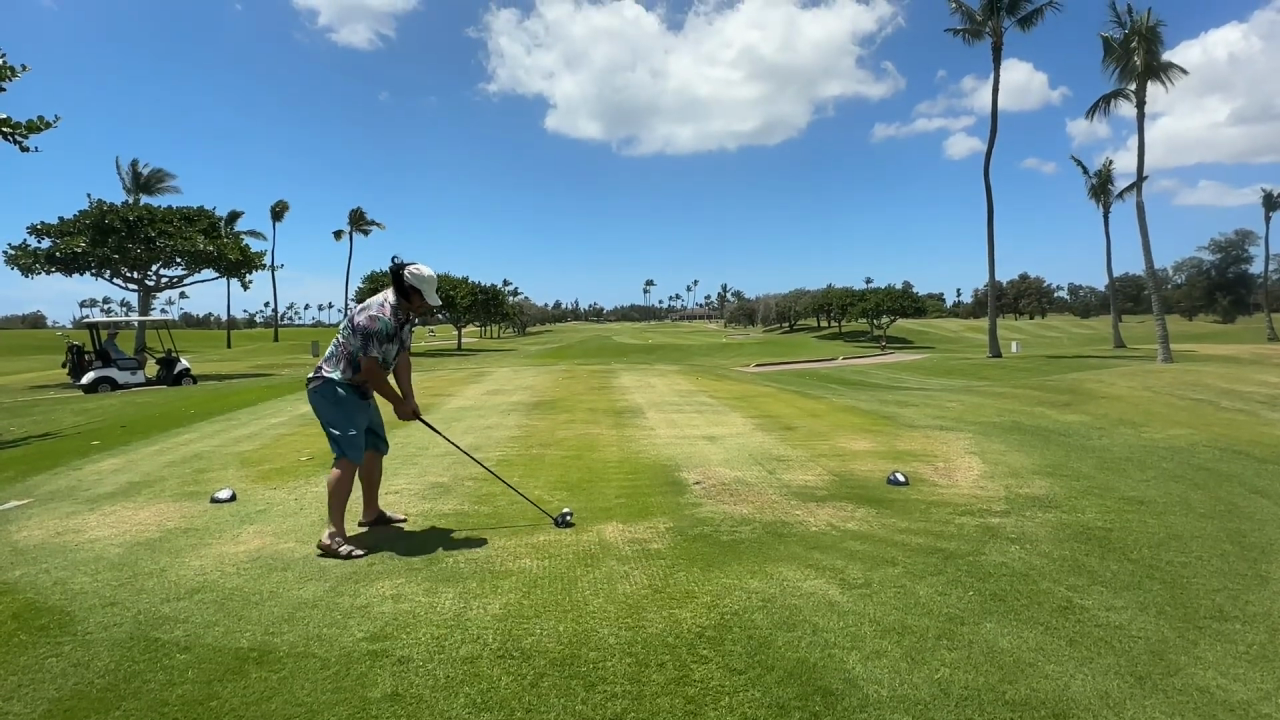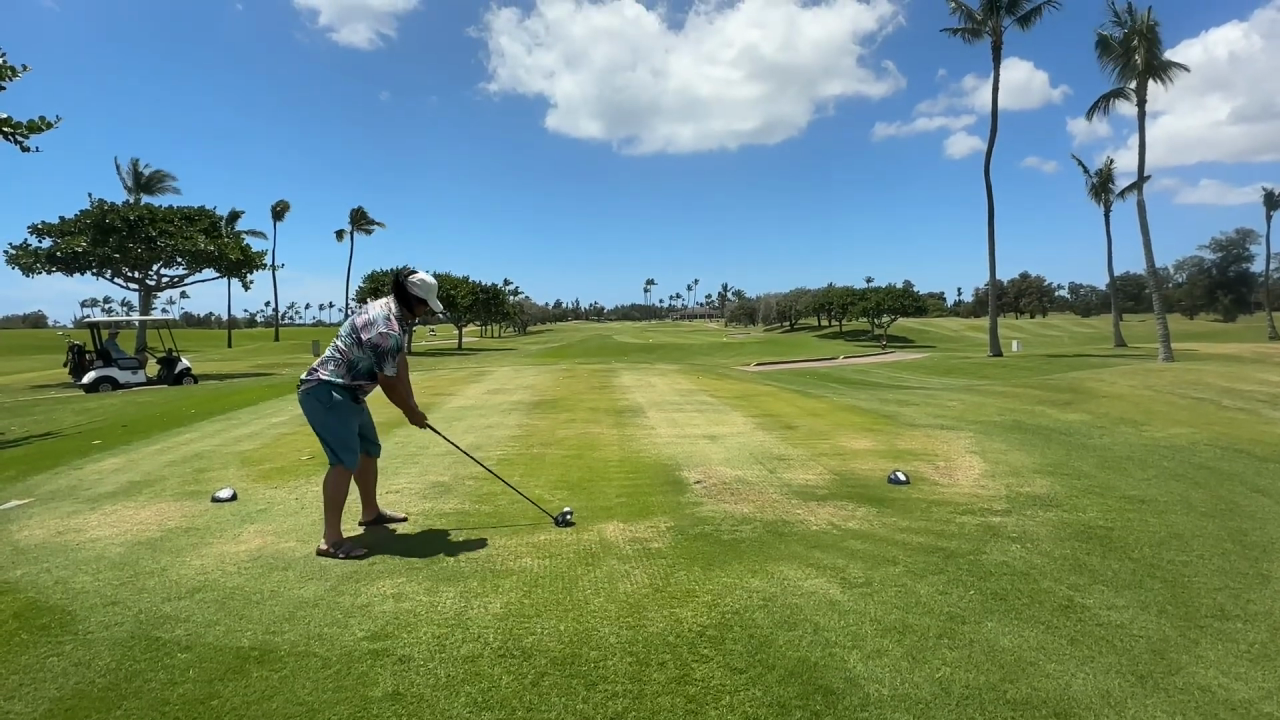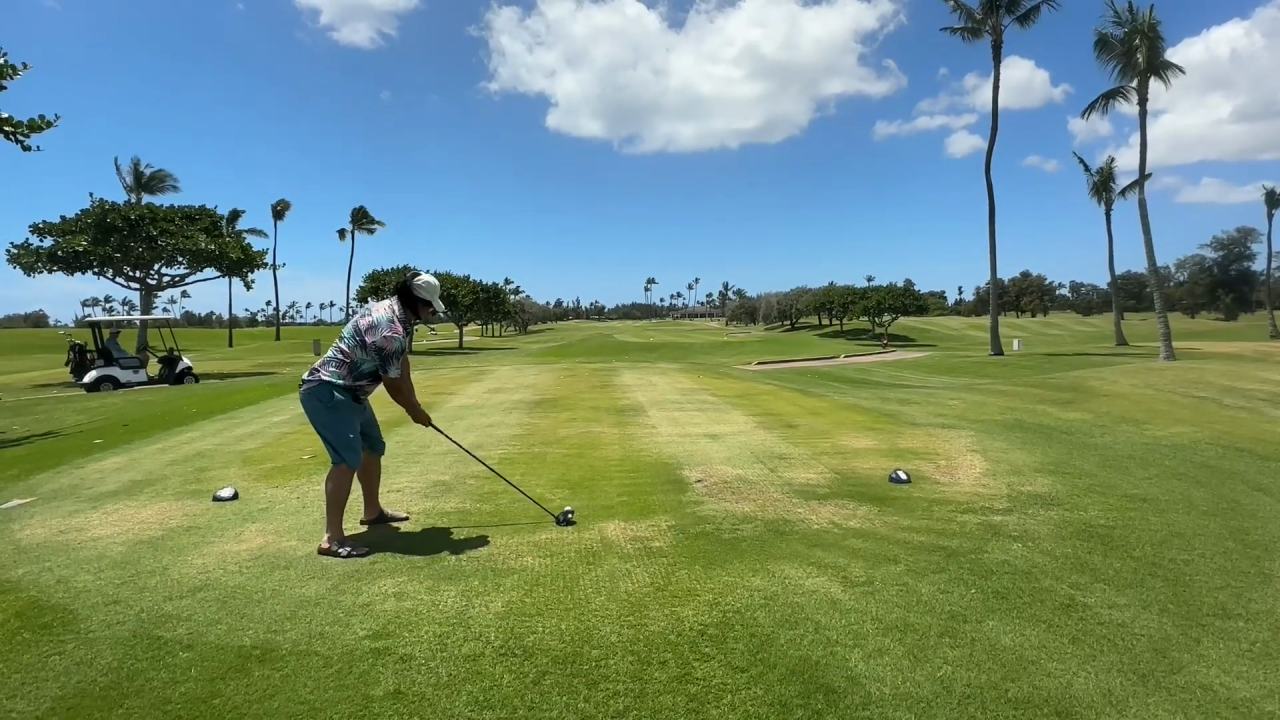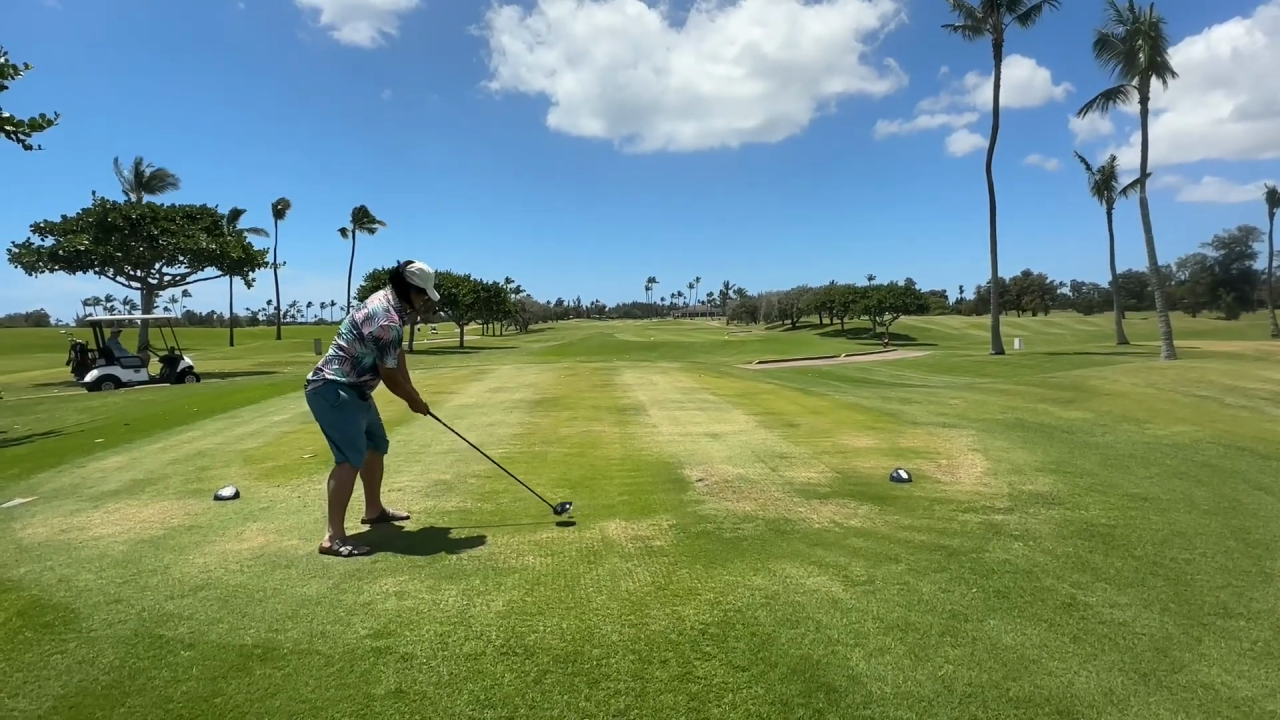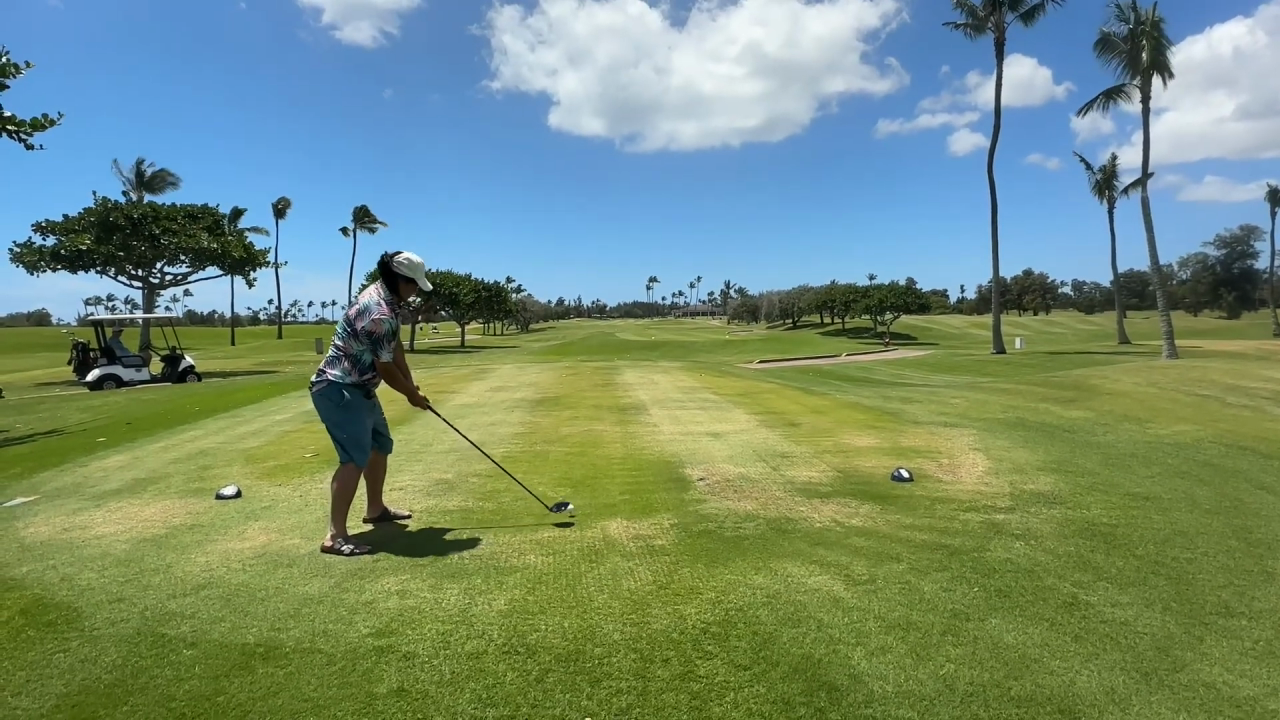
dt=0.3s
person 1, frame 1
left shoulder: (405, 314)
right shoulder: (378, 316)
left elbow: (401, 358)
right elbow: (371, 368)
left wrist: (409, 400)
right wrist: (398, 402)
left hip: (356, 389)
right hip: (333, 387)
left knee: (375, 447)
right knee: (349, 455)
left ankle: (371, 511)
right ankle: (333, 534)
person 1, frame 2
left shoulder: (396, 314)
right shoulder: (385, 329)
left elbow: (400, 364)
right elbow: (388, 382)
left wrist: (412, 404)
right wrist: (412, 413)
left hip: (346, 391)
right hip: (326, 391)
left knee: (368, 449)
right knee: (345, 459)
left ankle: (371, 512)
right ankle: (331, 538)
person 1, frame 3
left shoulder: (395, 312)
right shoulder: (390, 331)
left elbow: (402, 365)
right elbow: (393, 384)
left wrist: (415, 403)
right wrist: (416, 412)
left hip: (348, 391)
right hip: (327, 392)
left knee: (372, 446)
right knee: (348, 458)
left ankle: (372, 511)
right ankle: (332, 537)
person 1, frame 4
left shoulder: (391, 304)
right shoulder: (386, 320)
left elbow: (396, 354)
right elbow: (388, 373)
left wrist: (412, 390)
right wrist: (413, 400)
left hip: (353, 389)
right hip: (333, 390)
left knee: (376, 445)
right knee: (350, 458)
left ankle: (374, 510)
right ankle: (333, 536)
person 1, frame 5
left shoulder: (384, 298)
right shoulder: (379, 314)
left elbow: (394, 346)
right elbow: (384, 367)
left wrist: (411, 383)
right wrist: (411, 395)
left hip: (357, 388)
right hip: (339, 390)
left knee: (380, 445)
right knee: (355, 457)
left ankle: (376, 509)
right ankle: (335, 535)
